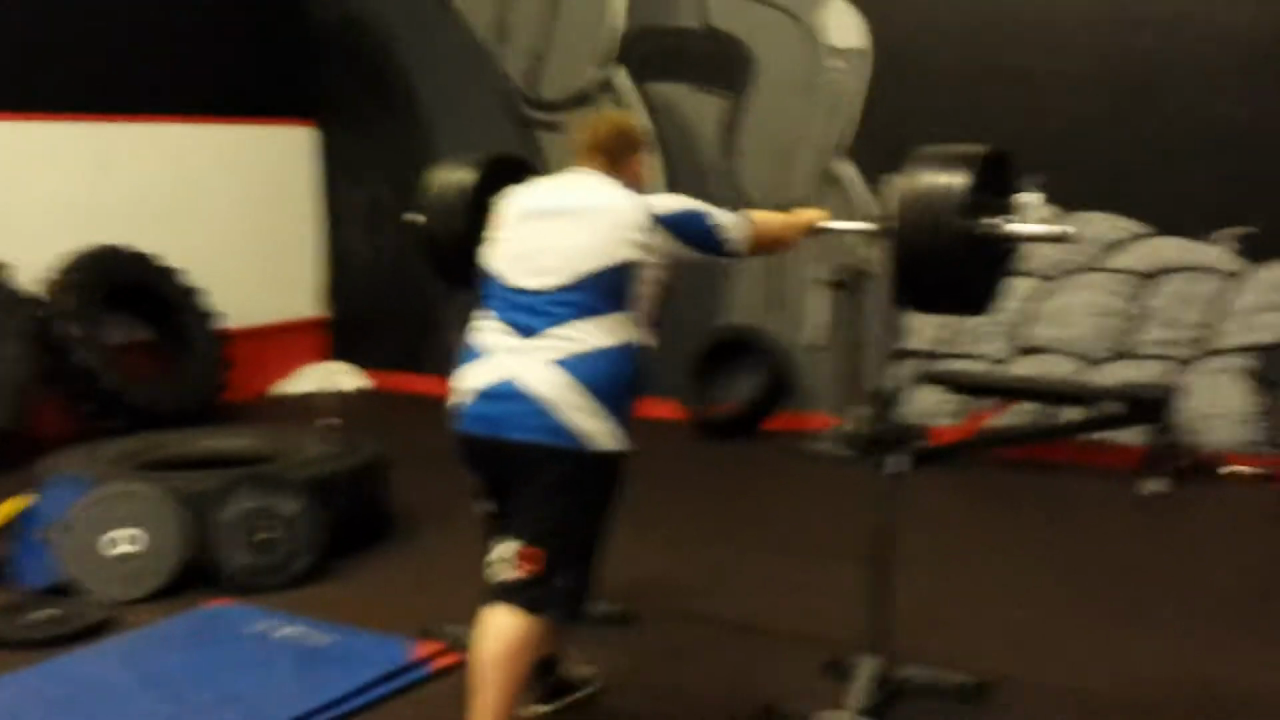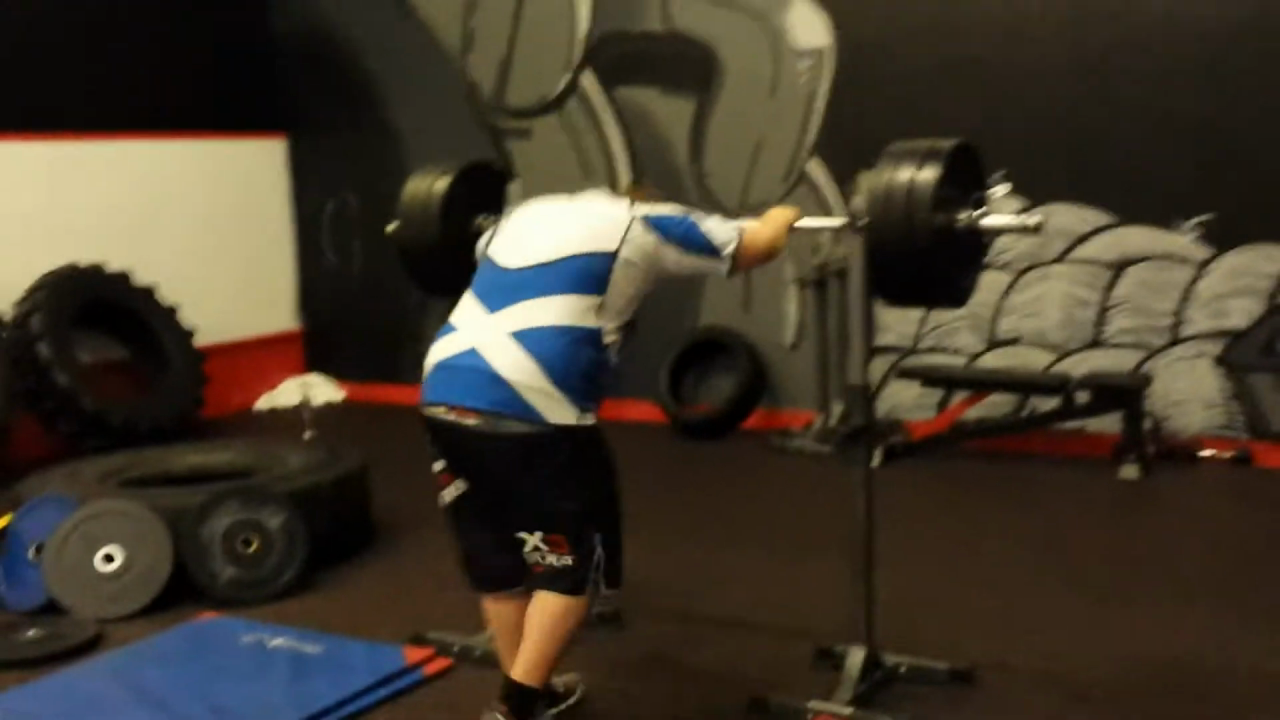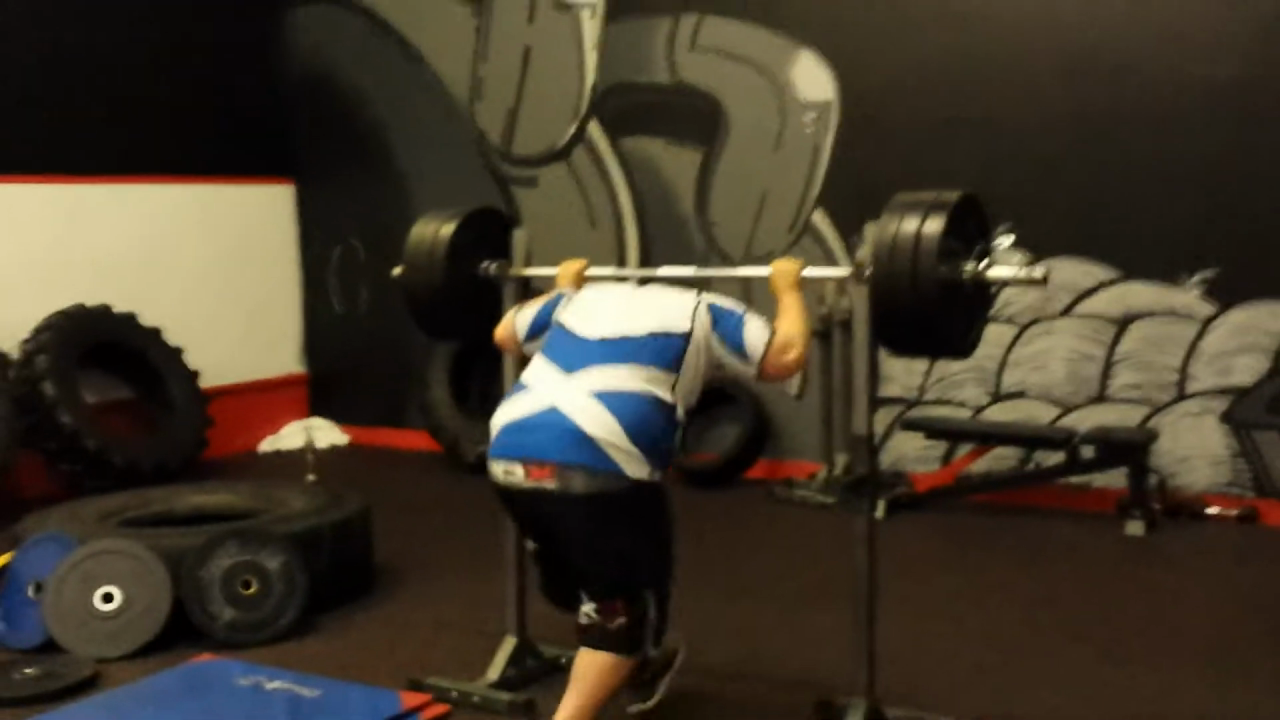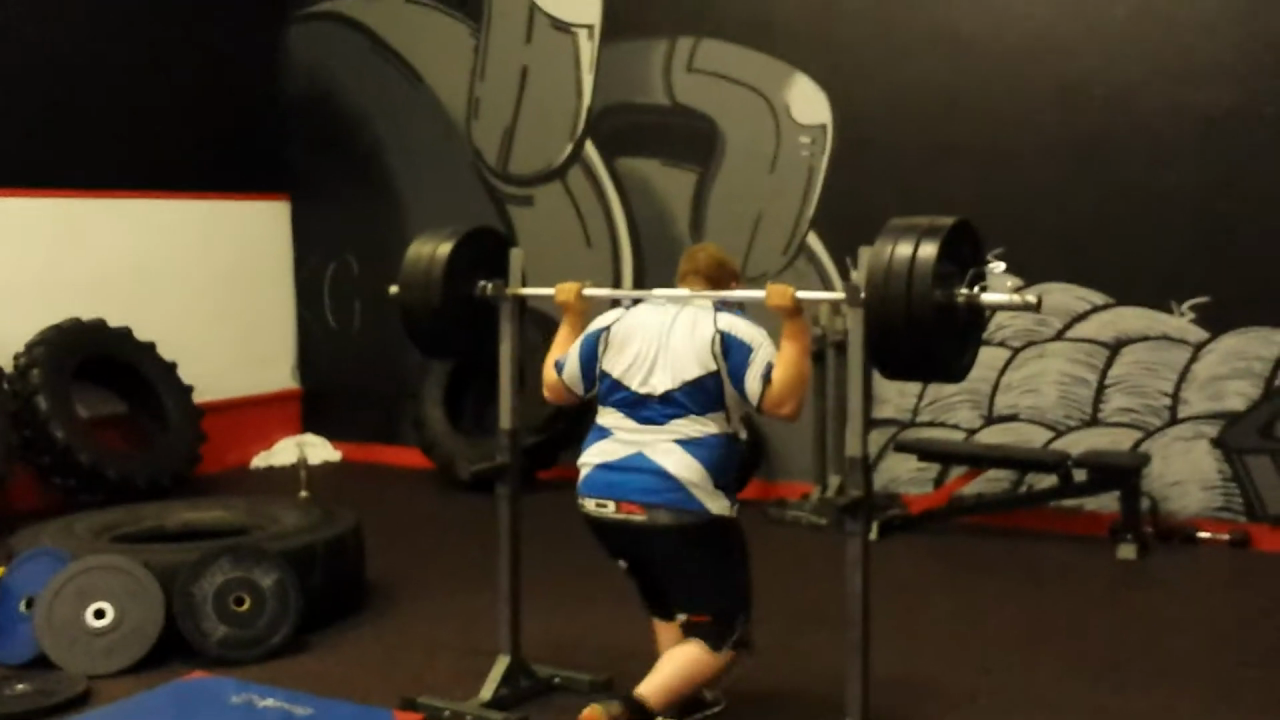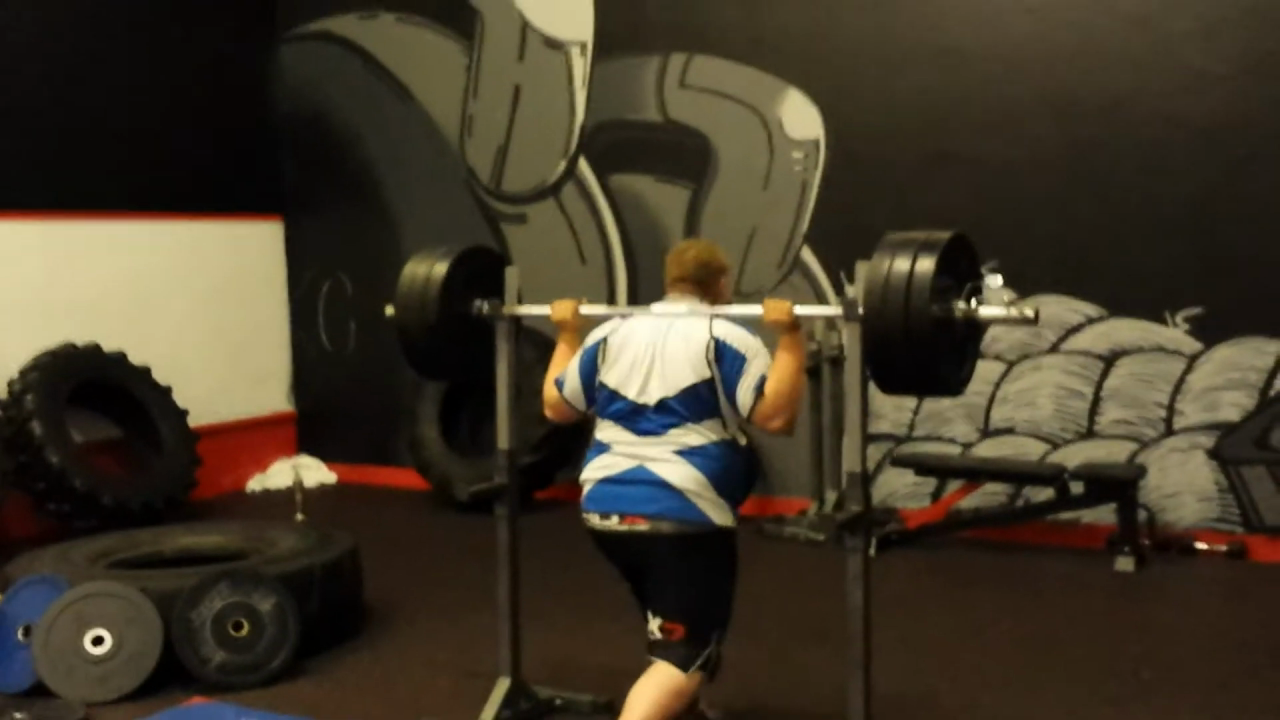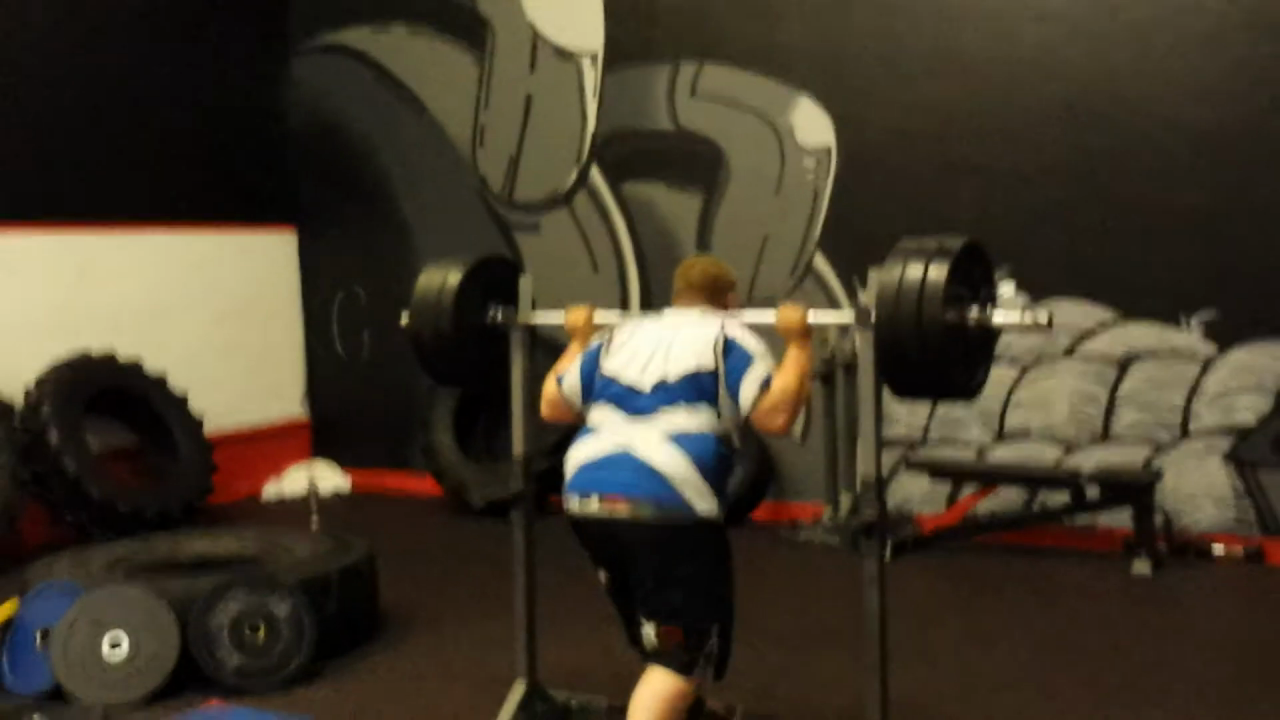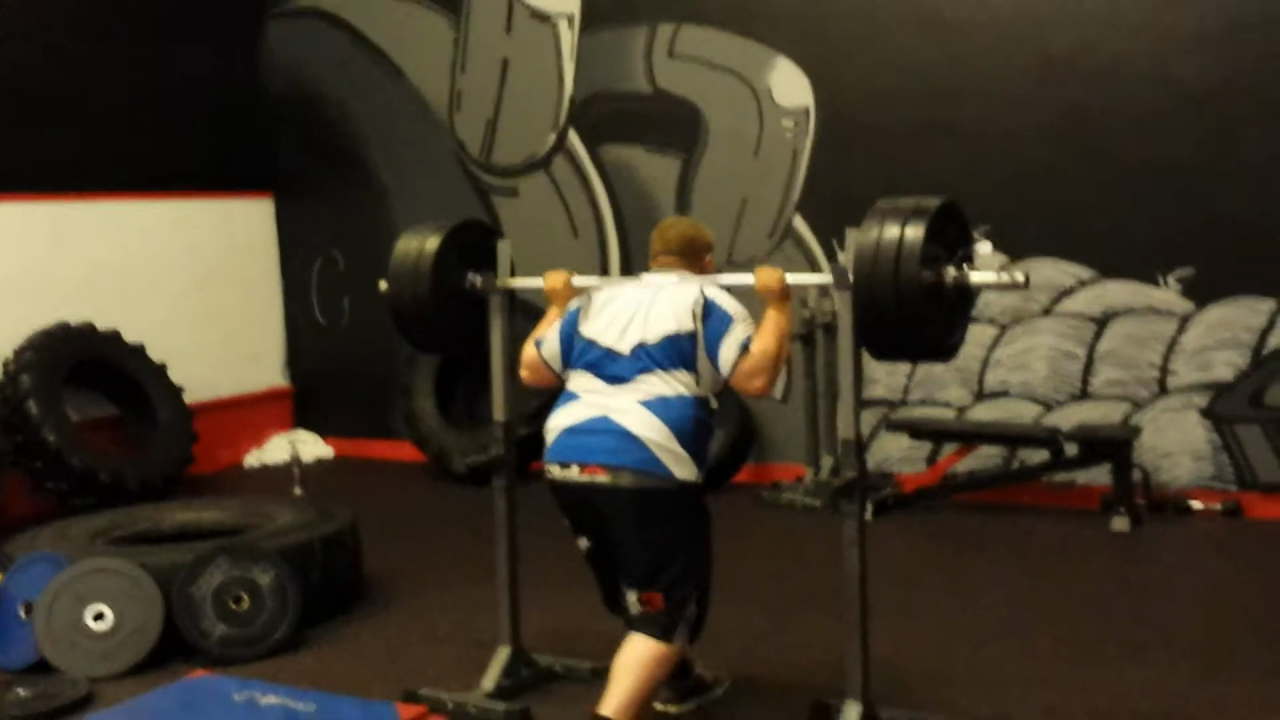
dt=0.4s
person 1, frame 1
left shoulder: (515, 200)
right shoulder: (646, 216)
right elbow: (754, 232)
right wrist: (803, 220)
left hip: (480, 410)
right hip: (562, 424)
left knee: (531, 557)
right knee: (524, 583)
person 1, frame 2
left shoulder: (530, 210)
right shoulder: (640, 224)
right elbow: (752, 245)
right wrist: (779, 221)
left hip: (446, 391)
right hip: (532, 406)
left knee: (495, 558)
right knee: (570, 558)
person 1, frame 3
left shoulder: (587, 297)
right shoulder: (704, 314)
left elbow: (506, 334)
right elbow: (785, 357)
left wrist: (563, 287)
right wrist: (787, 289)
left hip: (511, 454)
right hip: (596, 466)
left knee: (580, 587)
right knee: (624, 613)
left ankle: (640, 672)
person 1, frame 4
left shoulder: (613, 322)
right shoulder: (730, 331)
left elbow: (554, 388)
right elbow: (784, 402)
left wrist: (571, 315)
right wrist: (793, 321)
left hip: (601, 495)
right hip: (681, 503)
left knee: (670, 600)
right knee: (719, 635)
person 1, frame 5
left shoulder: (609, 334)
right shoulder: (724, 337)
left elbow: (556, 407)
right elbow: (776, 415)
left wrist: (567, 334)
right wrist: (789, 336)
left hip: (606, 509)
right hip: (684, 517)
left knee: (674, 620)
right knee: (683, 653)
person 1, frame 6
left shoulder: (618, 337)
right shoulder: (729, 340)
left elbow: (552, 407)
right elbow: (776, 416)
left wrist: (579, 340)
right wrist: (798, 342)
left hip: (586, 497)
right hip: (667, 503)
left knee: (661, 626)
right knee: (683, 648)
person 1, frame 7
left shoulder: (595, 301)
right shoulder: (708, 302)
left elbow: (532, 370)
right elbow: (755, 377)
left wrist: (557, 305)
right wrist: (777, 304)
left hip: (567, 463)
right hip: (646, 470)
left knee: (644, 589)
right knee: (663, 613)
left ankle: (675, 677)
